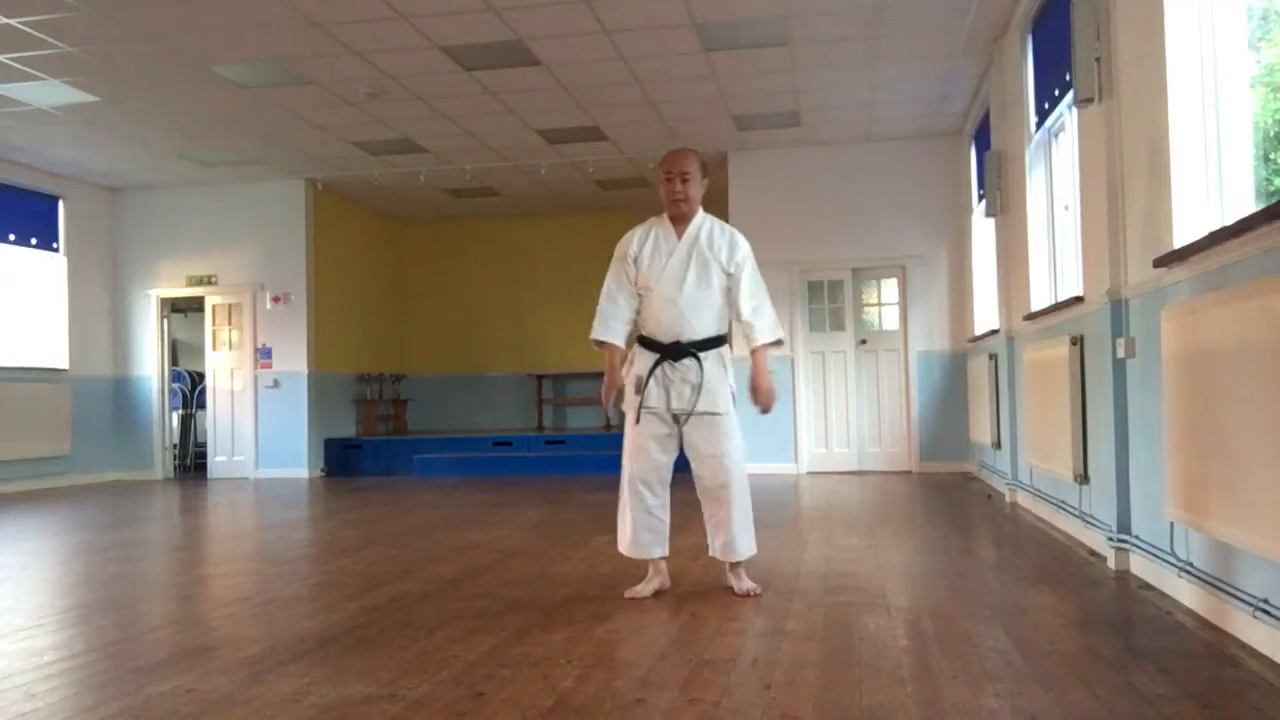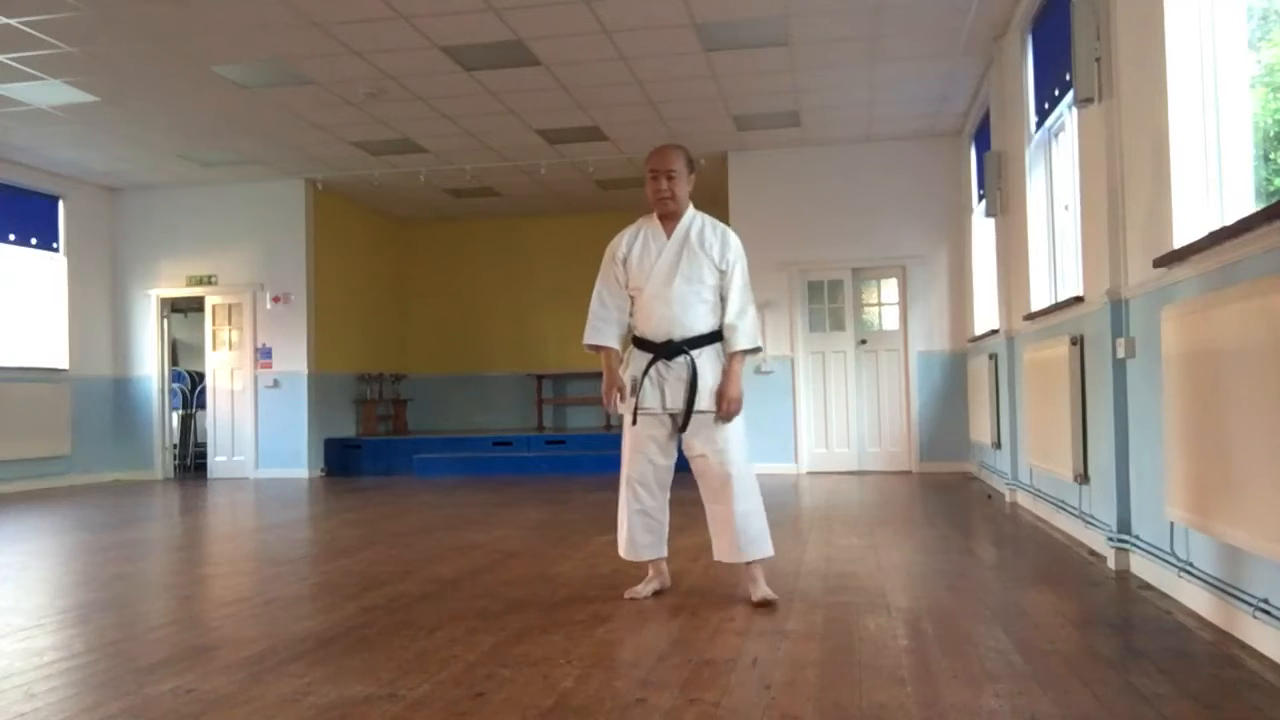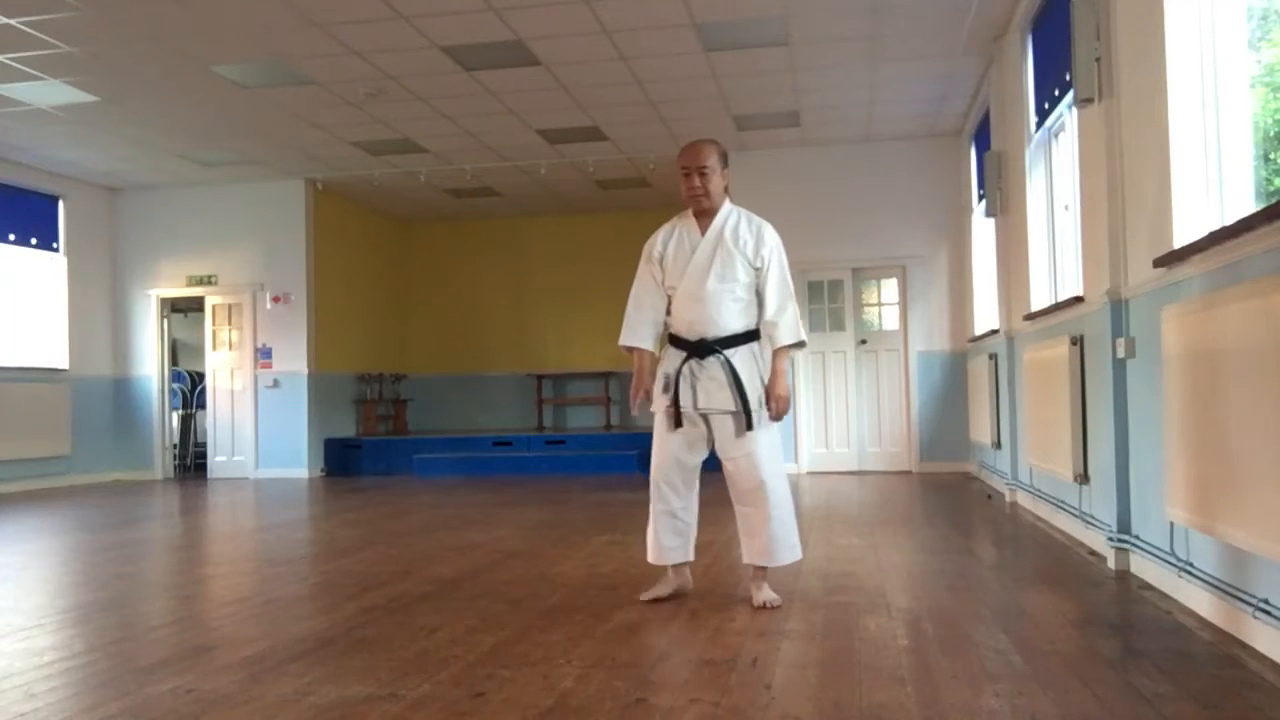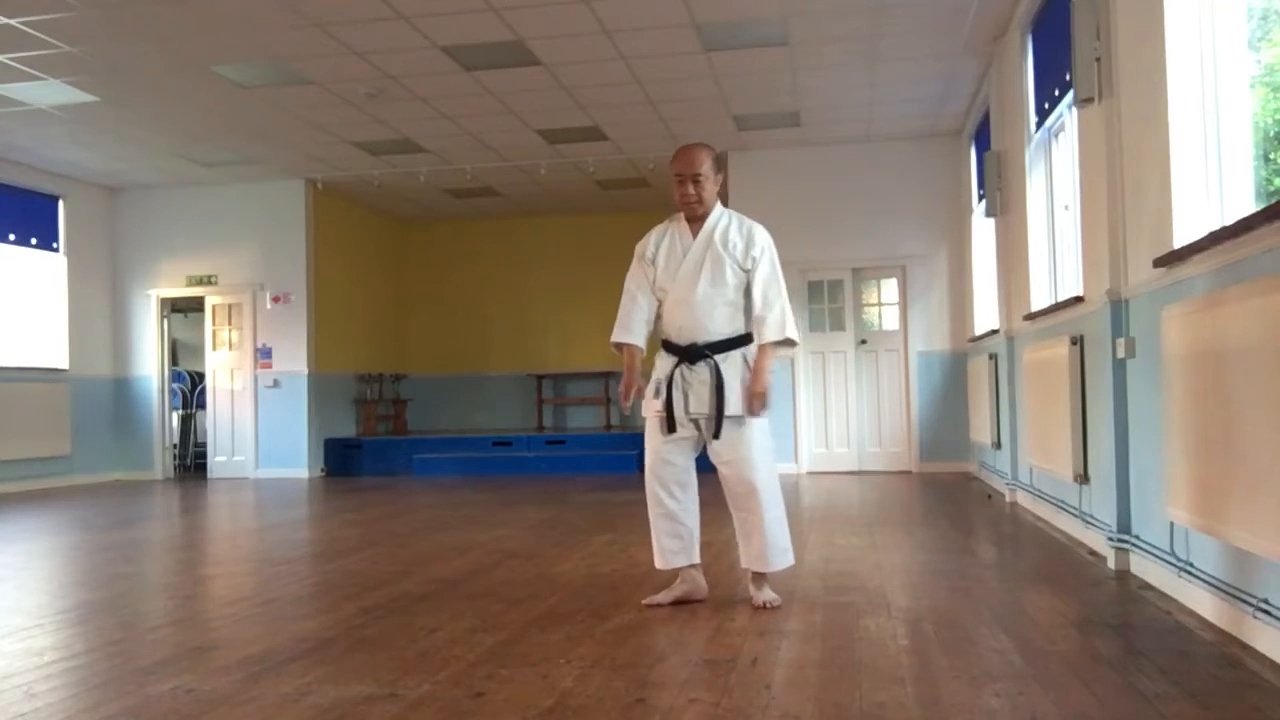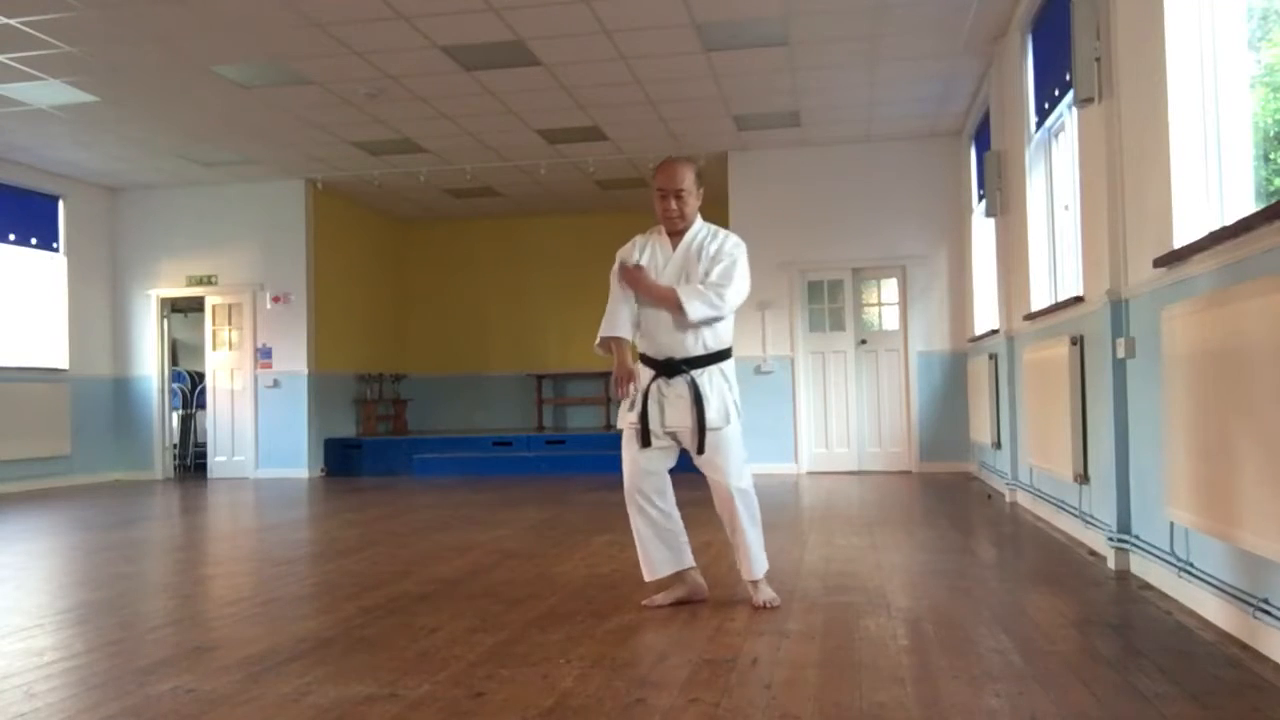
dt=0.4s
person 1, frame 1
left shoulder: (728, 241)
right shoulder: (636, 242)
left elbow: (752, 307)
right elbow: (617, 307)
left wrist: (760, 369)
right wrist: (612, 367)
left hip: (706, 368)
right hip: (649, 368)
left knee: (722, 471)
right knee: (643, 472)
left ankle: (734, 565)
right ankle: (656, 569)
person 1, frame 2
left shoulder: (719, 238)
right shoulder: (626, 243)
left elbow: (738, 311)
right elbow: (609, 309)
left wrist: (734, 376)
right wrist: (611, 369)
left hip: (705, 368)
right hip: (646, 370)
left knee: (728, 472)
right knee: (642, 474)
left ankle: (753, 573)
right ankle: (656, 569)
person 1, frame 3
left shoulder: (756, 232)
right shoulder: (664, 240)
left elbow: (778, 306)
right elbow: (646, 309)
left wrist: (780, 372)
right wrist: (642, 369)
left hip: (739, 366)
right hip: (680, 368)
left knee: (756, 473)
right knee: (670, 474)
left ankle: (759, 576)
right ankle: (677, 571)
person 1, frame 4
left shoulder: (749, 235)
right shoulder: (655, 242)
left elbow: (771, 306)
right elbow: (637, 306)
left wrist: (760, 368)
right wrist: (631, 367)
left hip: (733, 370)
right hip: (673, 371)
left knee: (749, 475)
right knee: (665, 475)
left ankle: (759, 578)
right ankle: (688, 576)
person 1, frame 5
left shoulder: (726, 246)
right shoulder: (635, 252)
left elbow: (716, 301)
right elbow: (620, 309)
left wrist: (651, 288)
right wrist: (621, 356)
left hip: (707, 381)
right hip: (650, 384)
left knee: (730, 480)
right knee: (641, 483)
left ankle: (756, 577)
right ankle: (685, 577)
